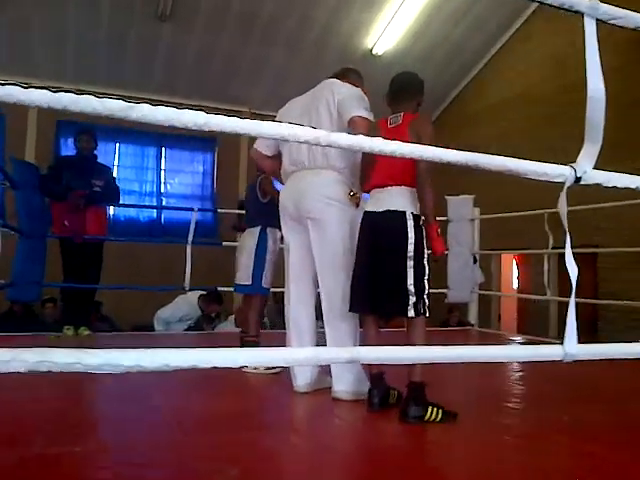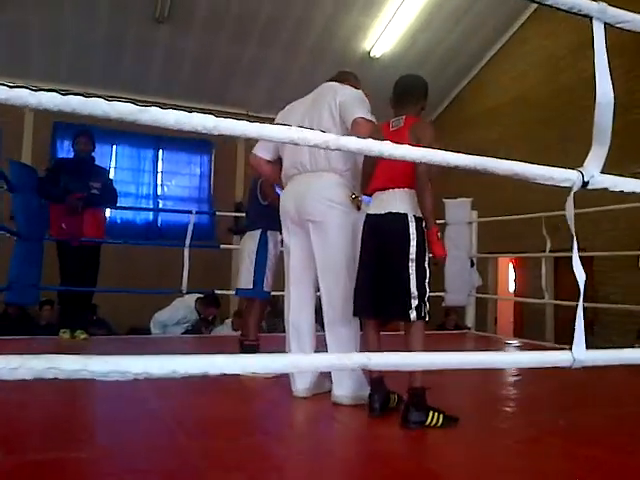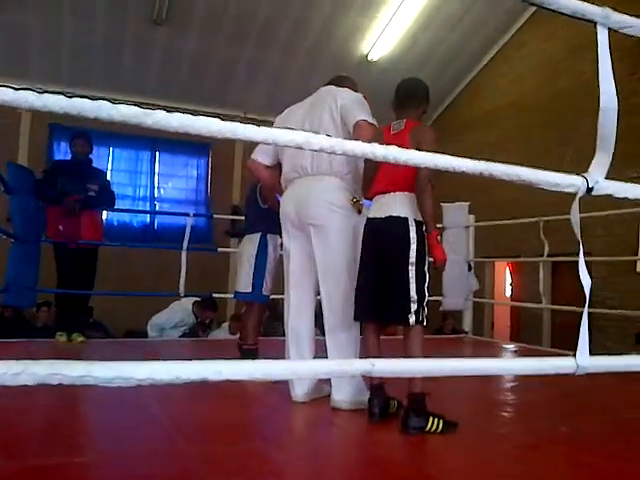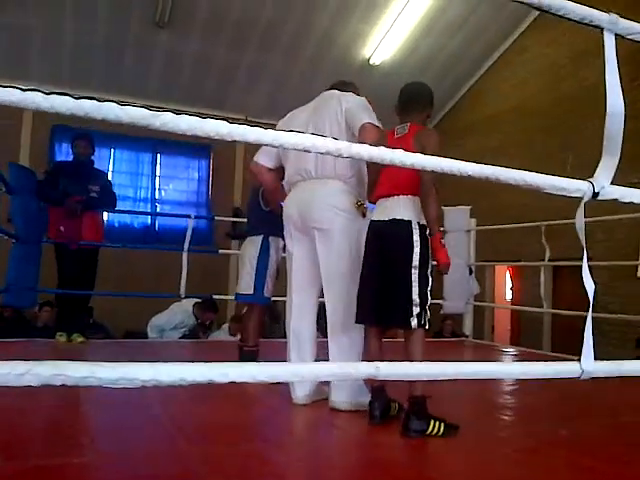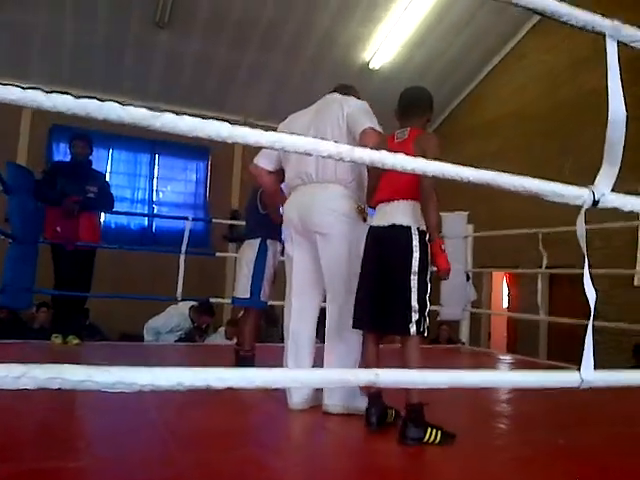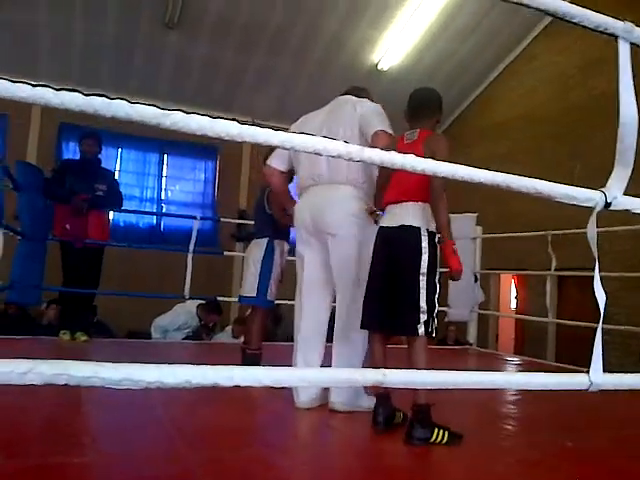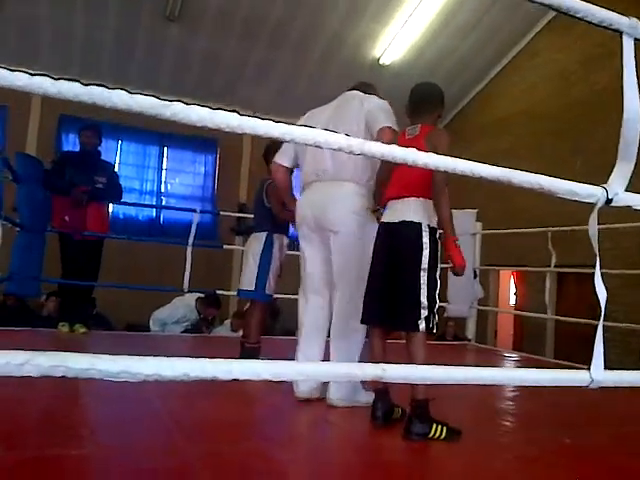
dt=0.1s
person 1, frame 1
left shoulder: (375, 130)
right shoulder: (421, 126)
left elbow: (364, 182)
right elbow: (422, 179)
right wrist: (433, 229)
left hip: (372, 215)
right hip: (402, 215)
left knee: (371, 308)
right knee: (414, 309)
left ankle: (378, 387)
right ankle: (415, 397)
person 1, frame 2
left shoulder: (378, 133)
right shoulder: (422, 129)
left elbow: (367, 185)
right elbow: (422, 181)
right wrist: (433, 233)
left hip: (374, 218)
right hip: (403, 218)
left knee: (372, 312)
right knee: (414, 313)
left ankle: (378, 392)
right ankle: (416, 403)
person 1, frame 3
left shoulder: (379, 136)
right shoulder: (423, 132)
left elbow: (367, 188)
right elbow: (423, 185)
right wrist: (434, 237)
left hip: (375, 221)
right hip: (404, 222)
left knee: (372, 316)
right knee: (412, 318)
left ankle: (378, 397)
right ankle: (416, 409)
person 1, frame 4
left shoulder: (383, 141)
right shoulder: (427, 136)
left elbow: (372, 192)
right elbow: (427, 188)
right wrist: (437, 240)
left hip: (378, 224)
right hip: (408, 225)
left knee: (374, 319)
right knee: (413, 321)
left ankle: (379, 400)
right ankle: (417, 412)
person 1, frame 5
left shoulder: (383, 145)
right shoulder: (427, 140)
left elbow: (371, 196)
right elbow: (427, 193)
right wrist: (437, 246)
left hip: (377, 229)
right hip: (407, 230)
left knee: (372, 324)
right knee: (409, 328)
left ankle: (376, 406)
right ankle: (413, 419)
person 1, frame 6
left shoulder: (393, 147)
right shoulder: (436, 142)
left elbow: (380, 198)
right elbow: (437, 194)
right wrist: (449, 247)
left hip: (386, 230)
right hip: (417, 231)
left knee: (379, 325)
right knee: (417, 328)
left ankle: (383, 406)
right ankle: (420, 420)
person 1, frame 7
left shoulder: (394, 141)
right shoulder: (438, 137)
left elbow: (381, 194)
right elbow: (439, 190)
right wrist: (451, 242)
left hip: (388, 225)
right hip: (418, 227)
left knee: (380, 320)
right knee: (416, 323)
left ankle: (382, 401)
right ankle: (419, 415)
person 2, frame 1
left shoulder: (292, 105)
right shoulder: (347, 91)
left elbow: (260, 153)
right elbow: (361, 129)
left hip: (292, 193)
right hip: (330, 190)
left knee: (298, 284)
right knee: (338, 284)
left ankle: (304, 373)
right ankle: (347, 378)
person 2, frame 2
left shoulder: (291, 108)
right shoulder: (348, 93)
left elbow: (259, 158)
right elbow: (364, 130)
left hip: (293, 196)
right hip: (331, 193)
left knee: (299, 288)
right knee: (340, 287)
left ankle: (303, 377)
right ankle: (347, 383)
person 2, frame 3
left shoulder: (290, 113)
right shoulder: (348, 97)
left elbow: (257, 163)
right elbow: (367, 133)
left hip: (294, 199)
right hip: (332, 196)
left knee: (299, 292)
right knee: (341, 291)
left ankle: (302, 383)
right ankle: (347, 388)
person 2, frame 4
left shoulder: (293, 117)
right shoulder: (352, 101)
left elbow: (260, 166)
right elbow: (372, 136)
left hip: (297, 202)
right hip: (335, 199)
left knee: (301, 294)
right knee: (344, 294)
left ankle: (302, 384)
right ankle: (347, 390)
person 2, frame 5
left shoulder: (294, 119)
right shoulder: (354, 105)
left elbow: (260, 168)
right elbow: (372, 141)
left hip: (297, 205)
right hip: (336, 203)
left knee: (300, 299)
right knee: (343, 298)
left ankle: (299, 390)
right ankle: (339, 392)
person 2, frame 6
left shoulder: (306, 120)
right shoulder: (366, 107)
left elbow: (272, 170)
right elbow: (384, 143)
left wrist: (292, 206)
left hip: (309, 205)
right hip: (347, 204)
left knee: (311, 298)
right knee: (352, 298)
left ankle: (307, 389)
right ankle: (345, 391)
person 2, frame 7
left shoulder: (312, 115)
right shoulder: (373, 103)
left elbow: (278, 167)
right elbow: (388, 139)
left wrist: (292, 205)
left hip: (311, 201)
right hip: (350, 201)
left knee: (315, 293)
right knee: (351, 293)
left ankle: (307, 379)
right ankle: (342, 387)
person 3, frame 1
left shoulder: (104, 171)
right shoulder: (63, 164)
left elbow: (114, 196)
right elbow: (45, 185)
left wrist: (88, 198)
right wrist: (67, 195)
left hip: (94, 231)
right hip: (68, 229)
left knee: (90, 277)
right knee: (71, 275)
left ankle: (83, 322)
right ankle: (69, 321)
person 3, frame 2
left shoulder: (102, 173)
right shoulder: (60, 166)
left elbow: (112, 199)
right elbow: (43, 188)
left wrist: (85, 200)
right wrist: (65, 197)
left hip: (91, 234)
right hip: (66, 231)
left knee: (87, 280)
right knee: (68, 278)
left ankle: (80, 325)
right ankle: (65, 325)
person 3, frame 3
left shoulder: (99, 175)
right shoulder: (58, 168)
left elbow: (109, 200)
right elbow: (40, 190)
left wrist: (82, 203)
right wrist: (62, 199)
left hip: (89, 236)
right hip: (63, 233)
left knee: (84, 283)
right knee: (65, 280)
left ankle: (77, 328)
right ankle: (62, 327)
person 3, frame 4
left shoulder: (101, 176)
right shoulder: (59, 169)
left elbow: (110, 202)
right elbow: (42, 191)
left wrist: (84, 204)
right wrist: (64, 200)
left hip: (90, 237)
right hip: (64, 234)
left knee: (85, 283)
right knee: (66, 280)
left ankle: (77, 329)
right ankle: (62, 327)
person 3, frame 5
left shoulder: (98, 177)
right shoulder: (57, 169)
left elbow: (108, 203)
right elbow: (39, 190)
left wrist: (81, 205)
right wrist: (61, 200)
left hip: (86, 238)
right hip: (61, 235)
left knee: (81, 285)
right knee: (62, 281)
left ankle: (73, 330)
right ankle: (58, 329)
person 3, frame 6
left shoulder: (107, 176)
right shoulder: (66, 167)
left elbow: (117, 201)
right elbow: (49, 188)
left wrist: (90, 203)
right wrist: (70, 198)
left hip: (95, 236)
right hip: (70, 232)
left knee: (89, 282)
right knee: (71, 279)
left ankle: (81, 327)
right ankle: (66, 326)
person 3, frame 7
left shoulder: (107, 168)
right shoulder: (66, 159)
left elbow: (116, 194)
right elbow: (49, 180)
left wrist: (89, 194)
right wrist: (70, 190)
left hip: (94, 228)
right hip: (69, 224)
left knee: (88, 274)
right knee: (70, 271)
left ankle: (79, 319)
right ankle: (64, 317)
person 4, frame 1
left shoulder: (256, 183)
right shoulder: (264, 180)
right elbow: (278, 201)
left hip: (257, 236)
right hip: (262, 237)
left knee: (252, 297)
right knee: (258, 295)
left ankle: (248, 348)
person 4, frame 2
left shoulder: (258, 185)
right shoulder: (265, 183)
right elbow: (279, 204)
left hip: (256, 238)
right hip: (263, 238)
left knee: (254, 298)
right knee: (259, 297)
left ankle: (246, 350)
right ankle: (251, 353)
person 4, frame 3
left shoulder: (256, 187)
right shoulder: (265, 186)
right elbow: (278, 207)
left hip: (256, 242)
right hip: (261, 243)
left knee: (253, 303)
right knee: (257, 302)
left ankle: (245, 356)
right ankle: (249, 358)
person 4, frame 4
left shoulder: (259, 190)
right elbow: (281, 211)
left hip: (258, 245)
right hip: (263, 244)
left knee: (255, 305)
right knee: (258, 304)
left ankle: (245, 359)
right ankle: (250, 361)
person 4, frame 5
left shoulder: (258, 193)
right shoulder: (265, 190)
right elbow: (279, 217)
left hip: (257, 251)
right hip: (262, 249)
left knee: (250, 312)
right knee: (254, 310)
left ankle: (241, 363)
right ankle: (246, 369)
person 4, frame 6
left shoulder: (268, 192)
right shoulder: (274, 193)
right elbow: (283, 220)
left hip: (265, 248)
right hip: (269, 247)
left knee: (259, 306)
right knee: (262, 306)
left ankle: (248, 358)
right ankle: (252, 361)
person 4, frame 7
left shoulder: (267, 185)
right shoulder: (273, 185)
right elbow: (281, 215)
left hip: (266, 242)
right hip: (268, 242)
left knee: (258, 301)
right knee: (261, 301)
left ankle: (246, 353)
right ankle: (251, 355)
